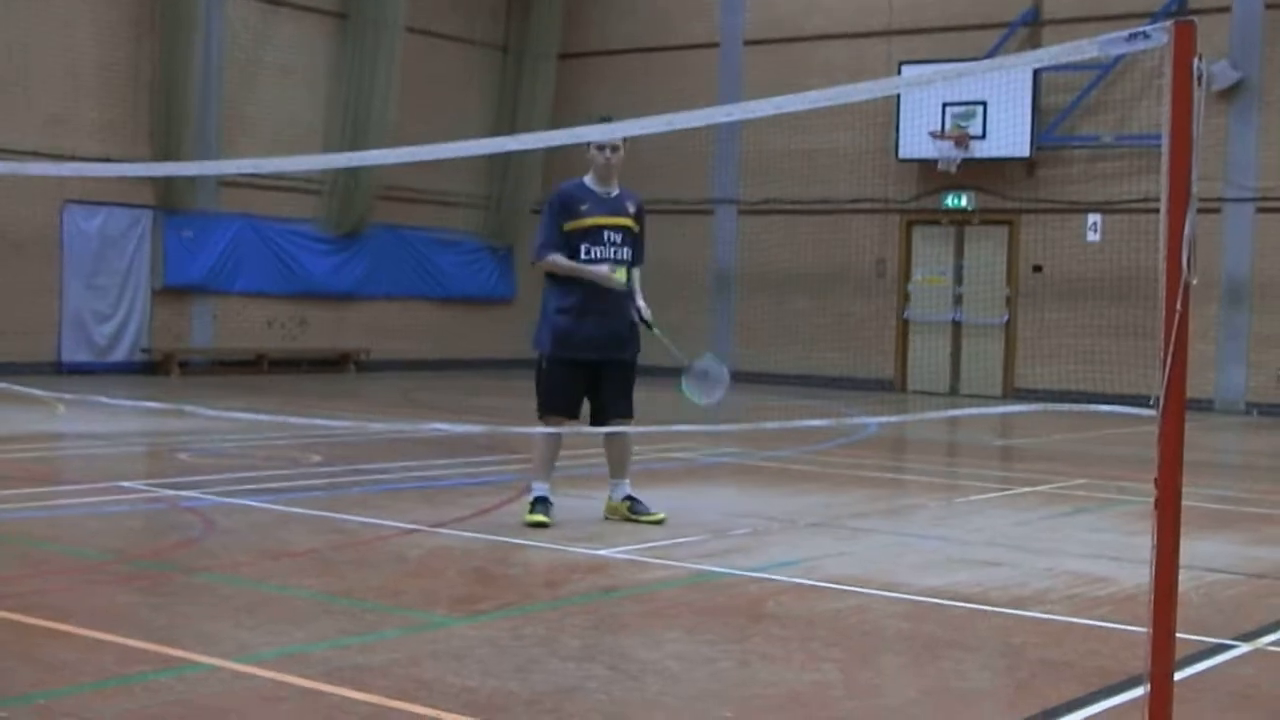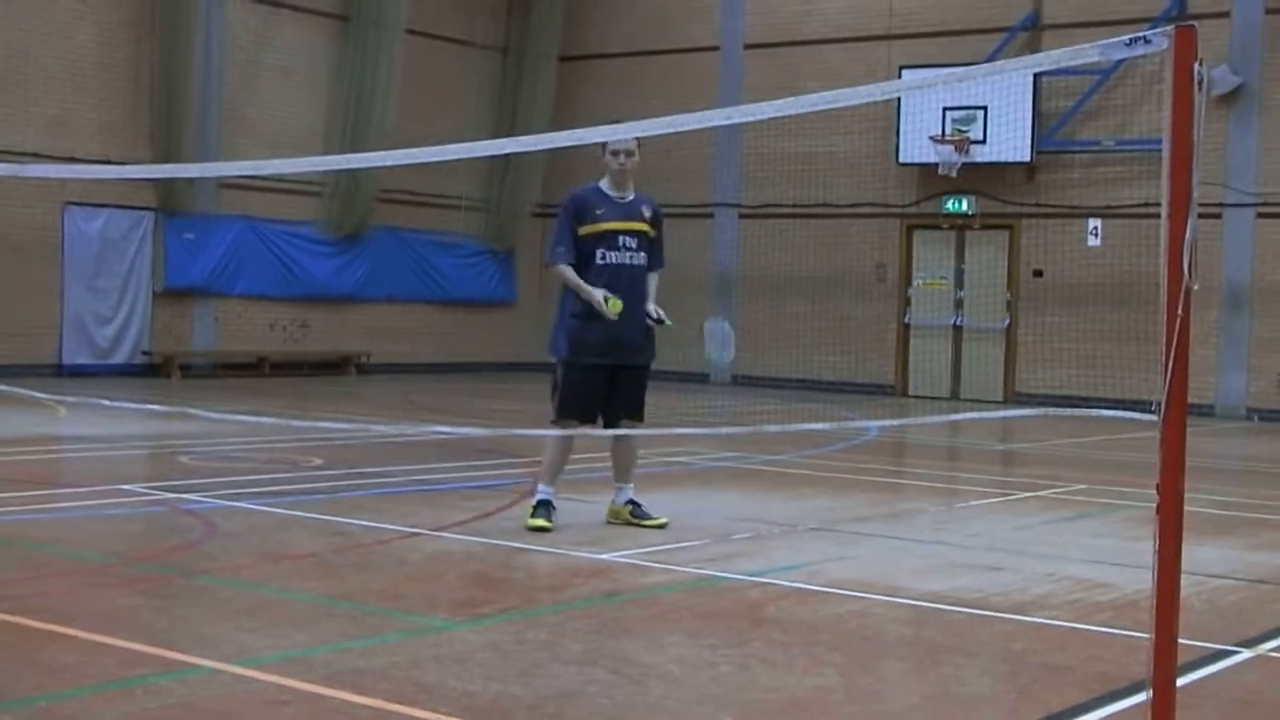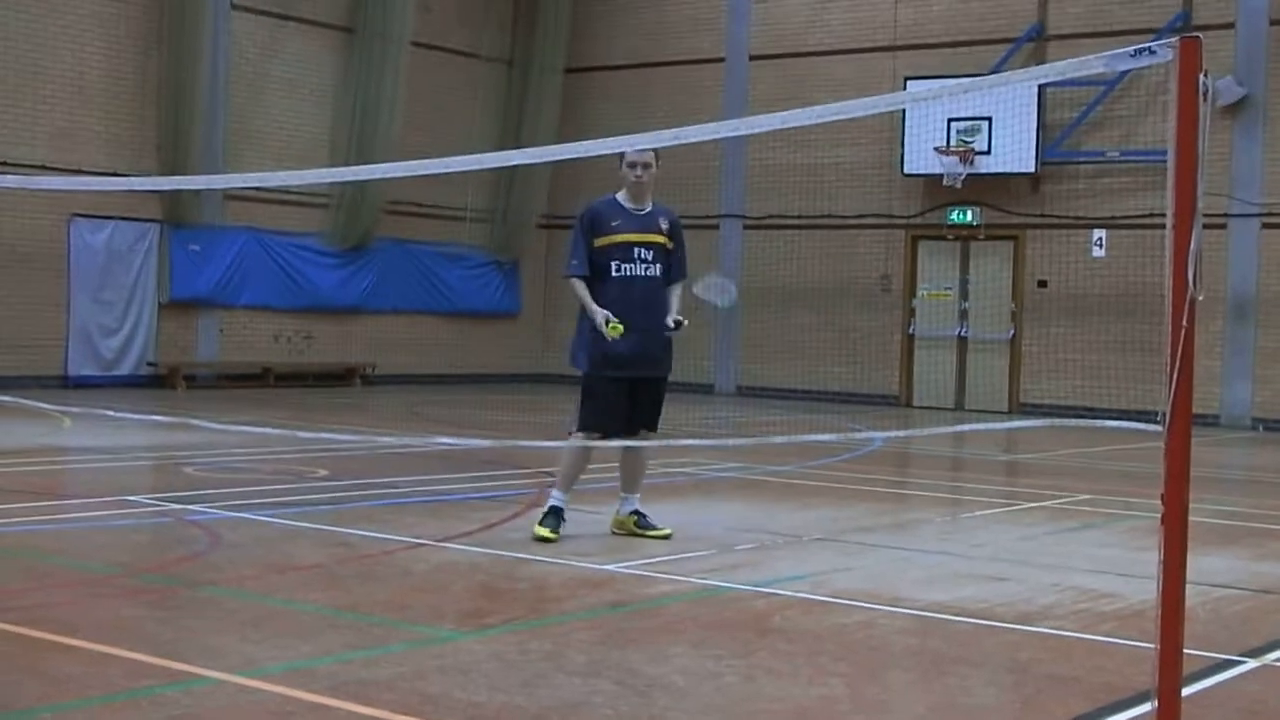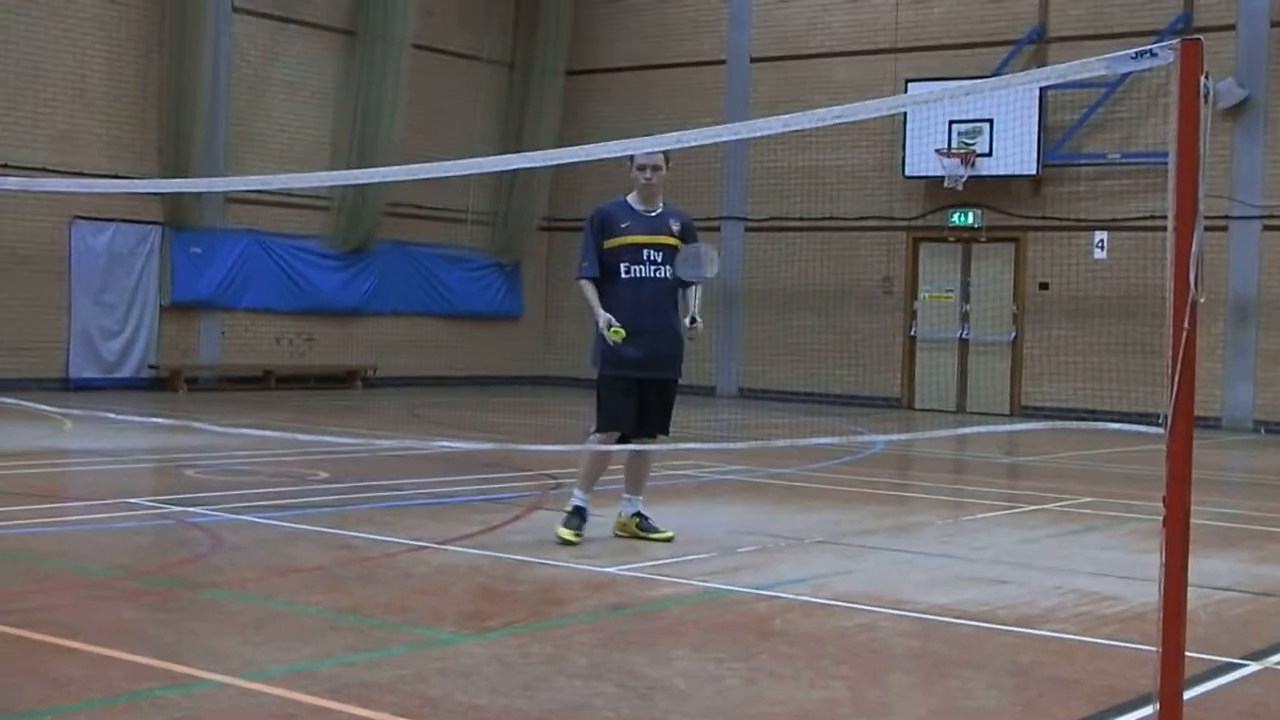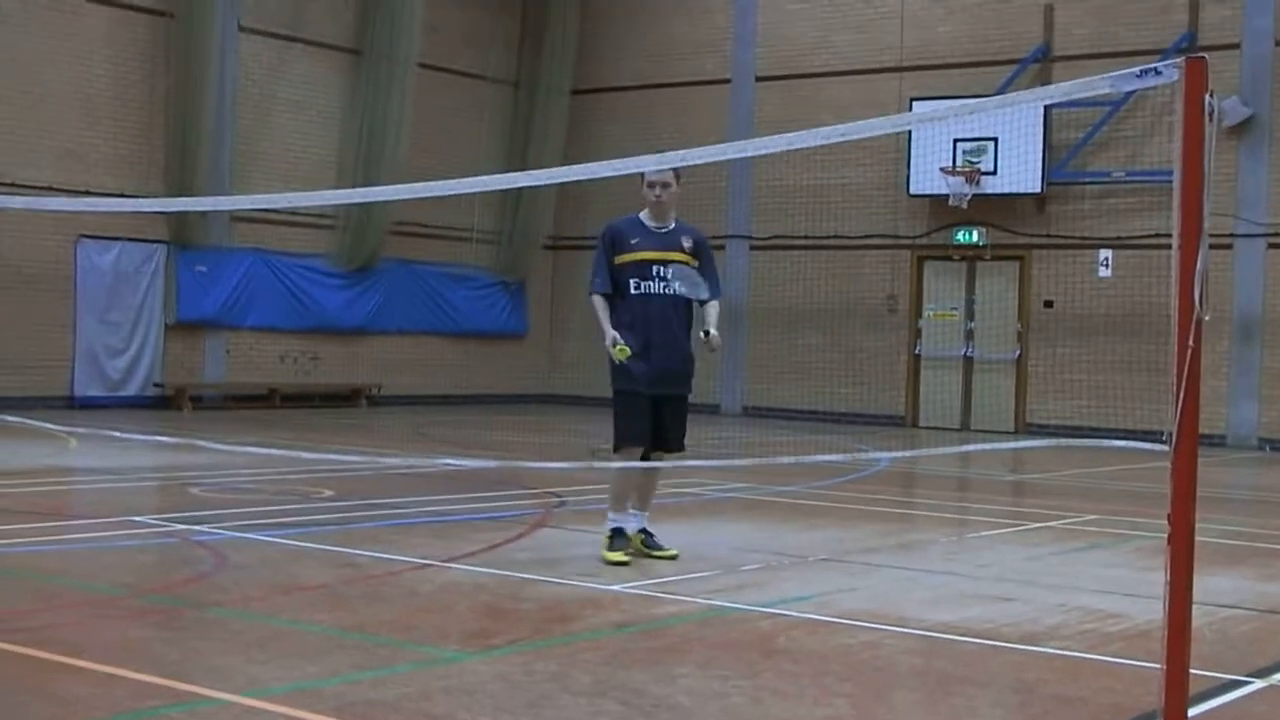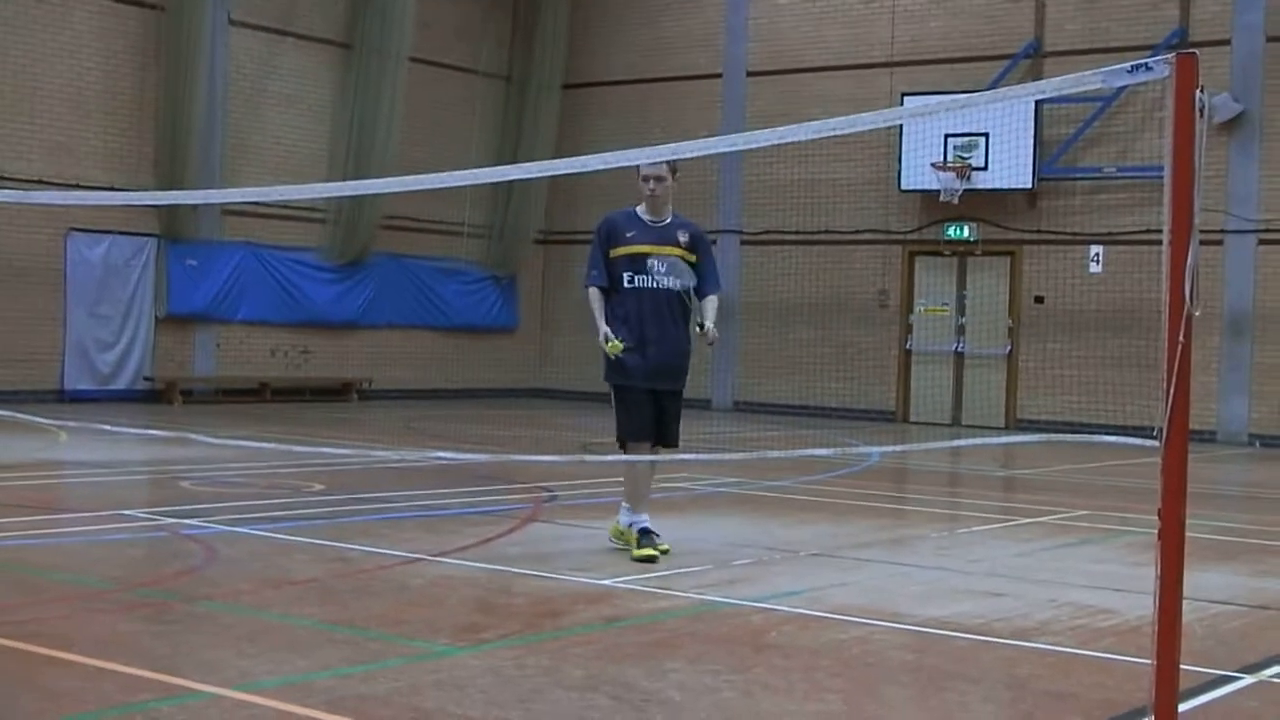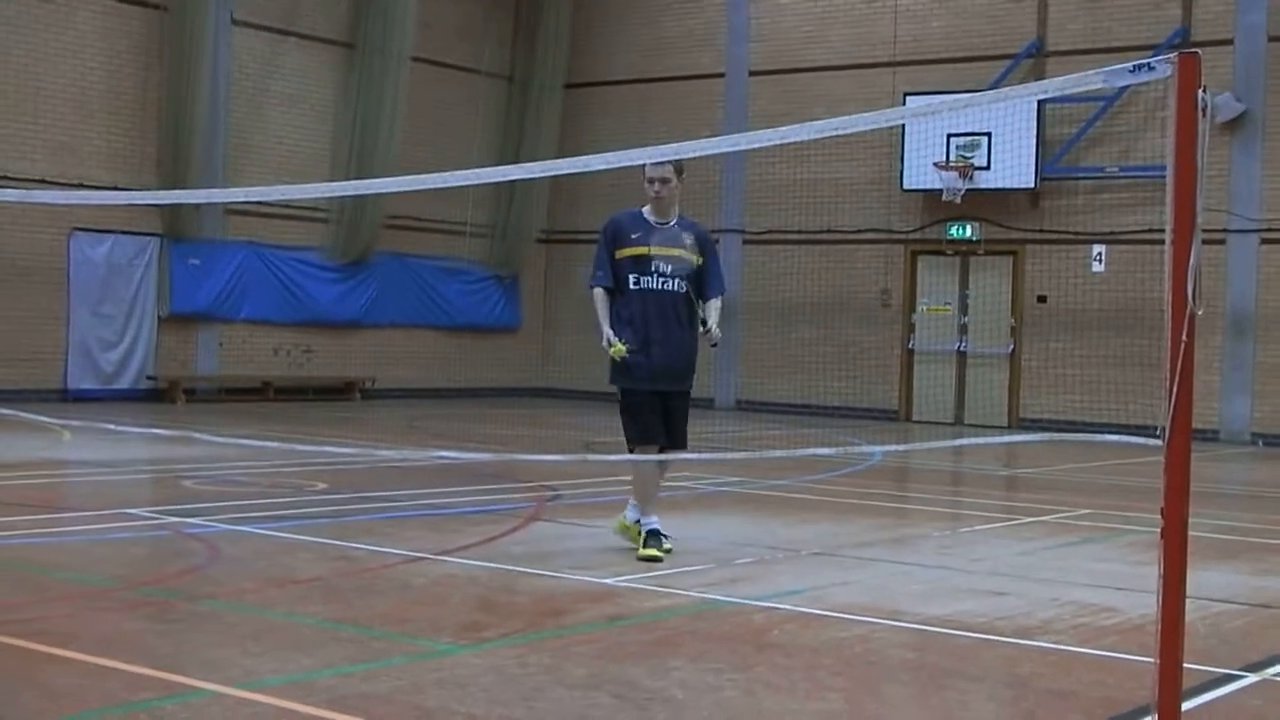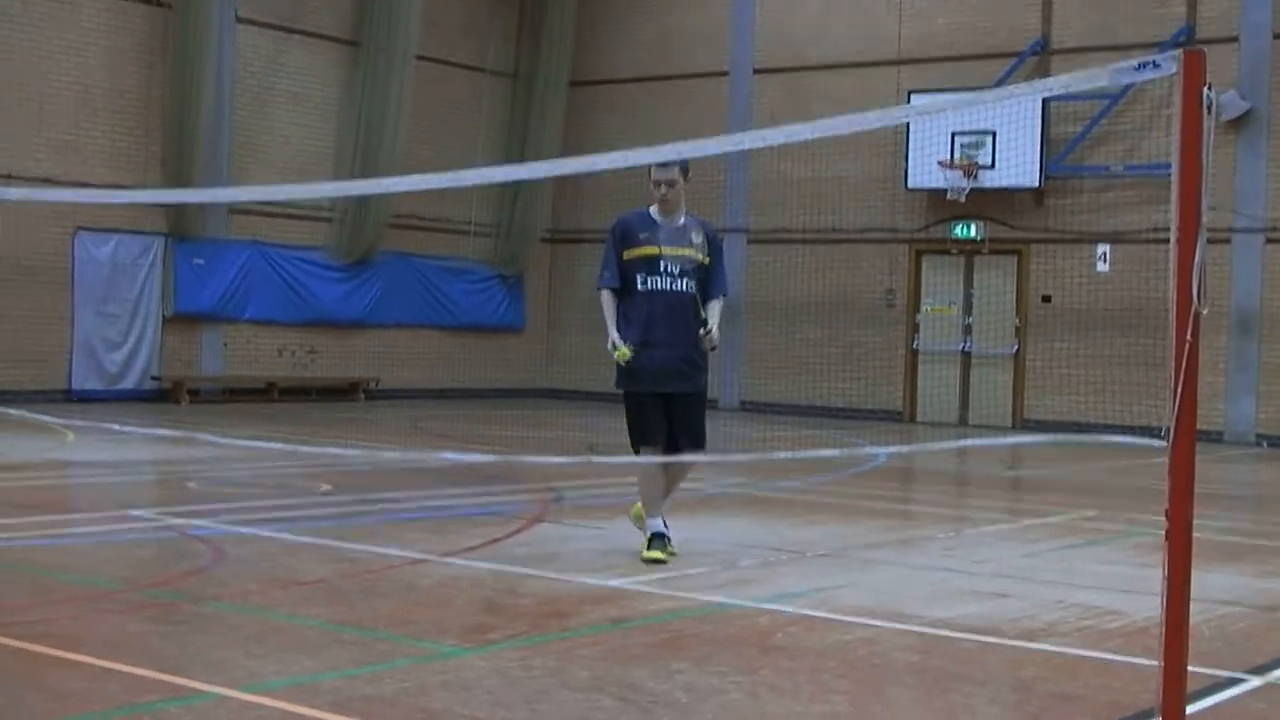
dt=0.1s
person 1, frame 1
left shoulder: (631, 205)
right shoulder: (565, 198)
right elbow: (545, 258)
left wrist: (635, 297)
right wrist: (589, 273)
left hip: (617, 333)
right hip: (569, 330)
left knee: (618, 417)
right knee: (556, 414)
left ankle: (621, 497)
right ankle: (540, 495)
person 1, frame 2
left shoulder: (649, 210)
right shoulder: (580, 202)
right elbow: (559, 264)
left wrist: (650, 302)
right wrist: (589, 292)
left hip: (633, 337)
right hip: (585, 335)
left knee: (628, 420)
right knee: (570, 418)
left ankle: (623, 501)
right ankle: (543, 498)
person 1, frame 3
left shoulder: (669, 222)
right shoulder: (596, 214)
left elbow: (675, 278)
right elbow: (576, 275)
left wrist: (674, 315)
right wrist: (593, 310)
left hip: (652, 347)
right hip: (605, 346)
left knee: (639, 431)
right knee: (591, 429)
left ankle: (629, 510)
right ankle: (555, 507)
person 1, frame 4
left shoulder: (680, 224)
right shoulder: (606, 216)
left elbow: (690, 281)
right elbow: (586, 276)
left wrist: (690, 315)
right wrist: (599, 313)
left hip: (663, 348)
right hip: (619, 347)
left knee: (648, 434)
right knee: (609, 429)
left ankle: (631, 513)
right ankle: (577, 506)
person 1, frame 5
left shoulder: (694, 240)
right shoulder: (617, 232)
left elbow: (709, 294)
right elbow: (599, 291)
left wrist: (711, 328)
right wrist: (608, 330)
left hip: (675, 364)
right hip: (632, 361)
left knee: (658, 450)
right knee: (632, 446)
left ankle: (637, 527)
right ankle: (616, 527)
person 1, frame 6
left shoulder: (691, 235)
right shoulder: (613, 226)
left elbow: (708, 289)
right elbow: (595, 284)
left wrist: (708, 322)
right wrist: (601, 324)
left hip: (670, 358)
right hip: (628, 355)
left knee: (655, 445)
right knee: (636, 442)
left ankle: (629, 521)
right ankle: (637, 527)
person 1, frame 7
left shoulder: (698, 236)
right shoulder: (618, 227)
left elbow: (711, 293)
right elbow: (601, 285)
left wrist: (712, 323)
right wrist: (606, 327)
left hip: (678, 360)
right hip: (634, 358)
left knee: (670, 448)
right knee: (645, 445)
left ankle: (633, 518)
right ankle: (649, 528)
person 1, frame 8
left shoulder: (705, 235)
right shoulder: (626, 227)
left elbow: (714, 294)
right elbow: (608, 287)
left wrist: (712, 325)
right wrist: (612, 330)
left hip: (688, 362)
right hip: (640, 360)
left knee: (688, 450)
right knee: (651, 447)
left ankle: (650, 509)
right ankle: (654, 530)
